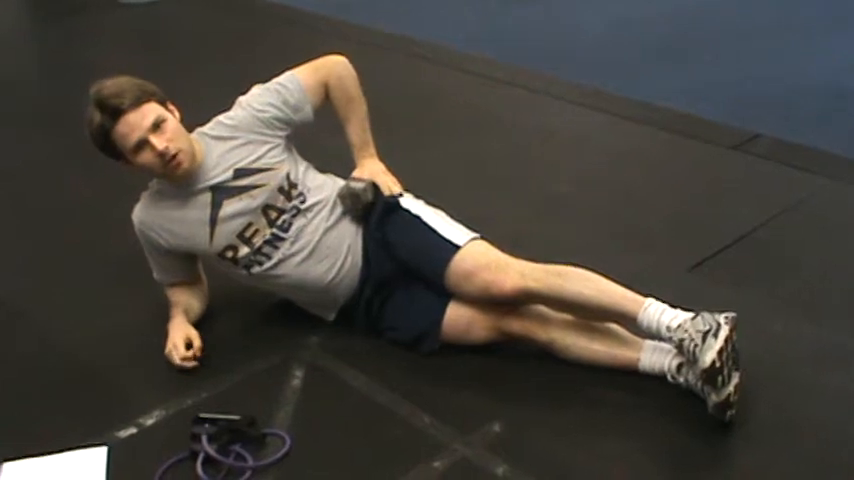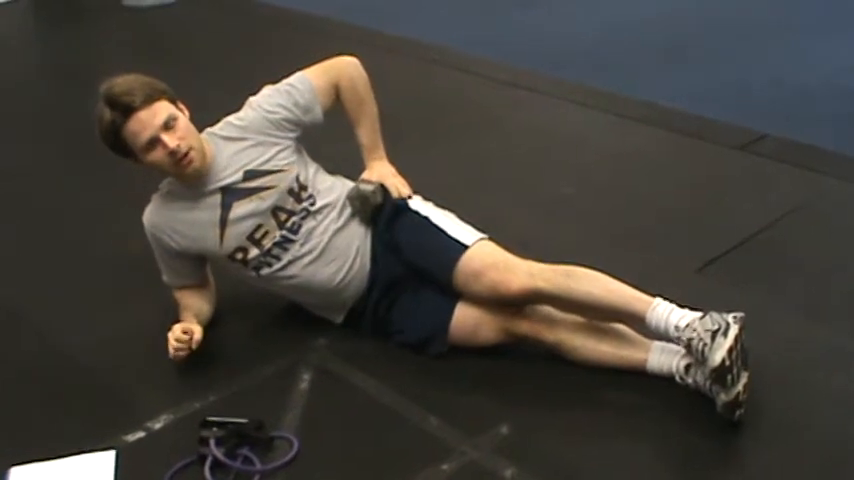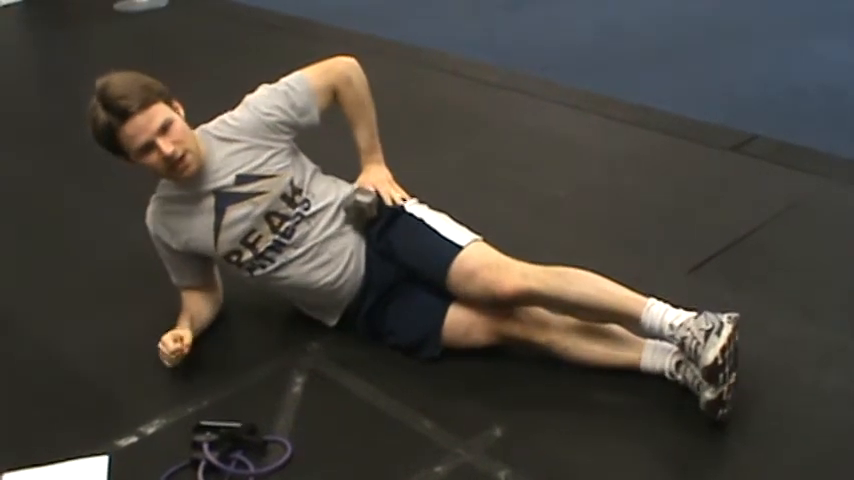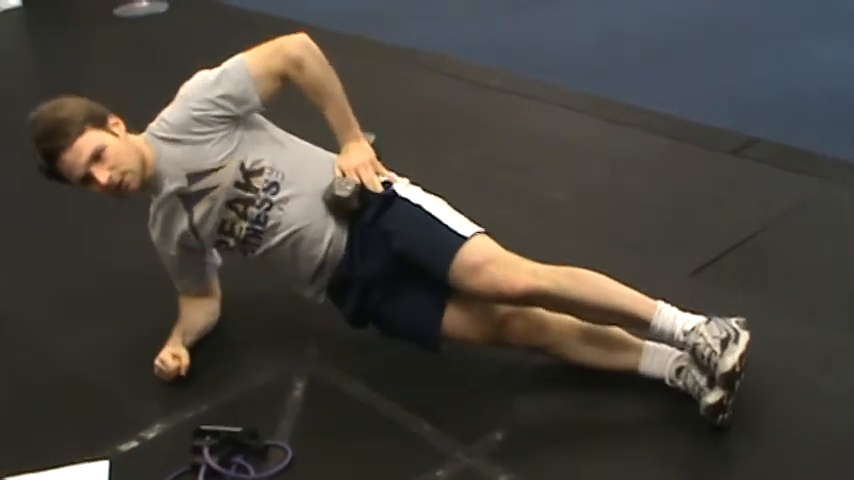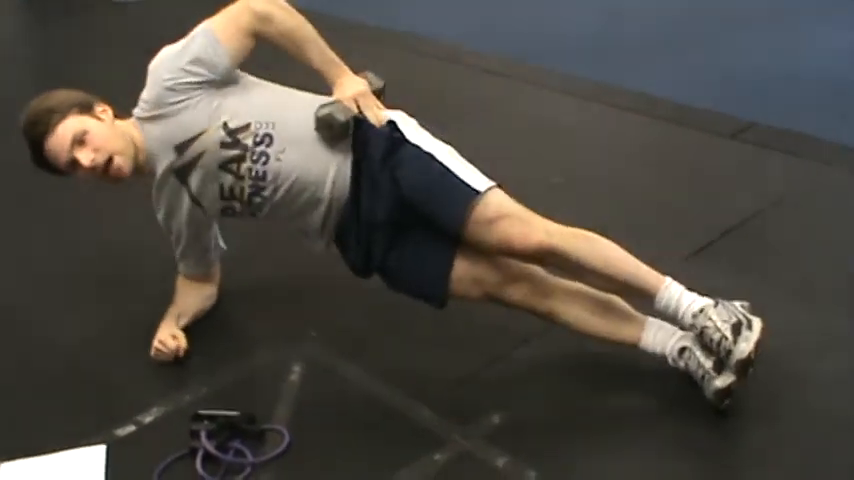
dt=1s
person 1, frame 1
left shoulder: (245, 120)
right shoulder: (154, 220)
left elbow: (335, 68)
right elbow: (188, 286)
left wrist: (368, 157)
right wrist: (179, 323)
left hip: (376, 224)
right hip: (358, 302)
left knee: (504, 281)
right knee: (505, 322)
left ankle: (680, 329)
right ankle: (676, 364)
person 1, frame 2
left shoulder: (254, 121)
right shoulder: (164, 222)
left elbow: (346, 69)
right elbow: (195, 289)
left wrist: (377, 159)
right wrist: (187, 325)
left hip: (384, 225)
right hip: (369, 305)
left knee: (511, 282)
right knee: (519, 324)
left ankle: (689, 328)
right ankle: (686, 366)
person 1, frame 3
left shoulder: (249, 121)
right shoulder: (166, 222)
left elbow: (345, 70)
right elbow: (202, 291)
left wrist: (374, 163)
right wrist: (183, 331)
left hip: (379, 228)
right hip: (362, 306)
left knee: (507, 283)
right knee: (512, 325)
left ankle: (683, 328)
right ankle: (676, 363)
person 1, frame 4
left shoulder: (193, 111)
right shoulder: (166, 227)
left elbow: (296, 50)
right elbow: (202, 298)
left wrist: (352, 138)
right wrist: (177, 343)
left hip: (371, 212)
right hip: (353, 284)
left knee: (510, 281)
right knee: (508, 326)
left ankle: (689, 333)
right ankle: (679, 370)
person 1, frame 5
left shoulder: (169, 82)
right shoulder: (174, 200)
right elbow: (201, 279)
left wrist: (341, 76)
right wrist: (171, 322)
left hip: (374, 153)
right hip: (361, 231)
left knee: (524, 239)
right knee: (509, 284)
left ankle: (698, 315)
right ankle: (686, 351)
